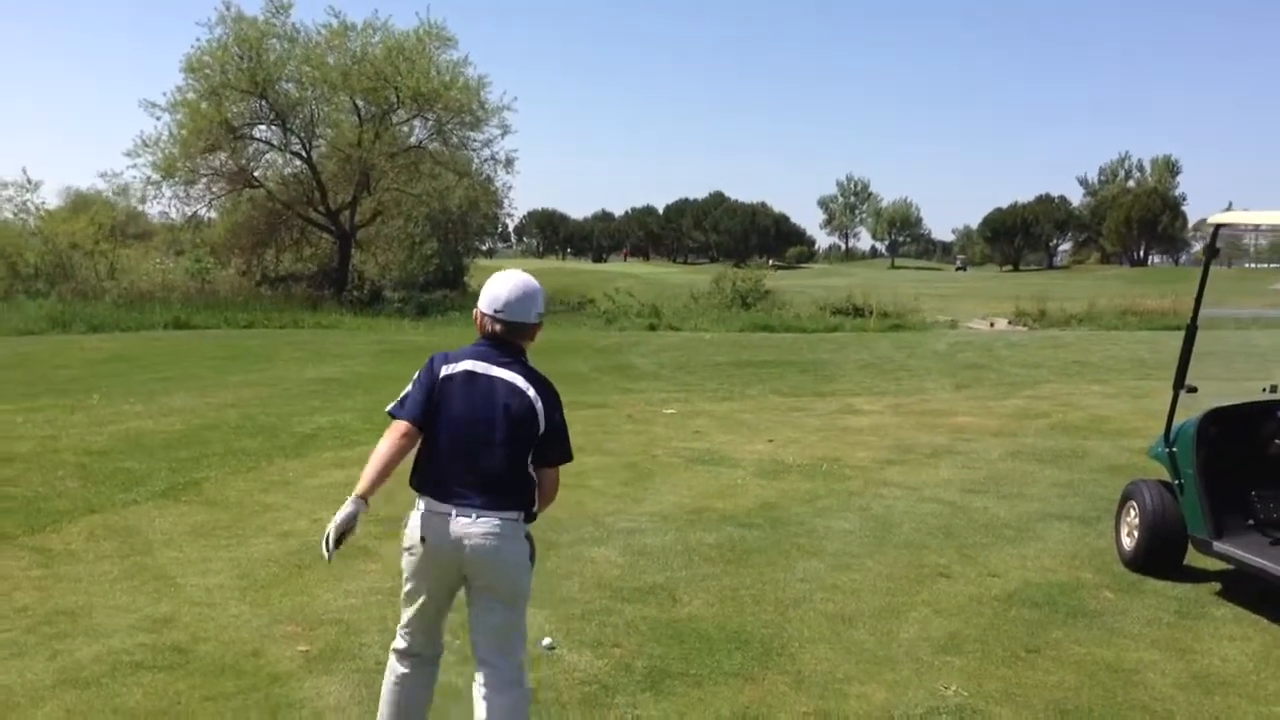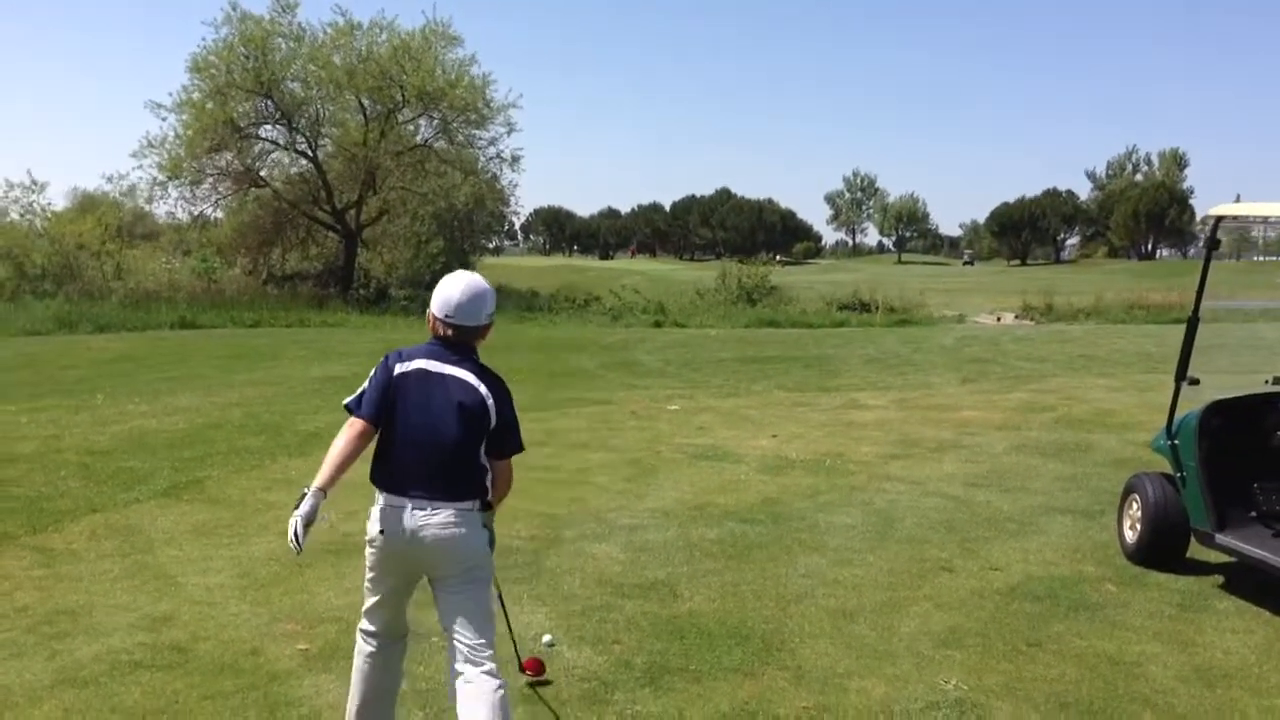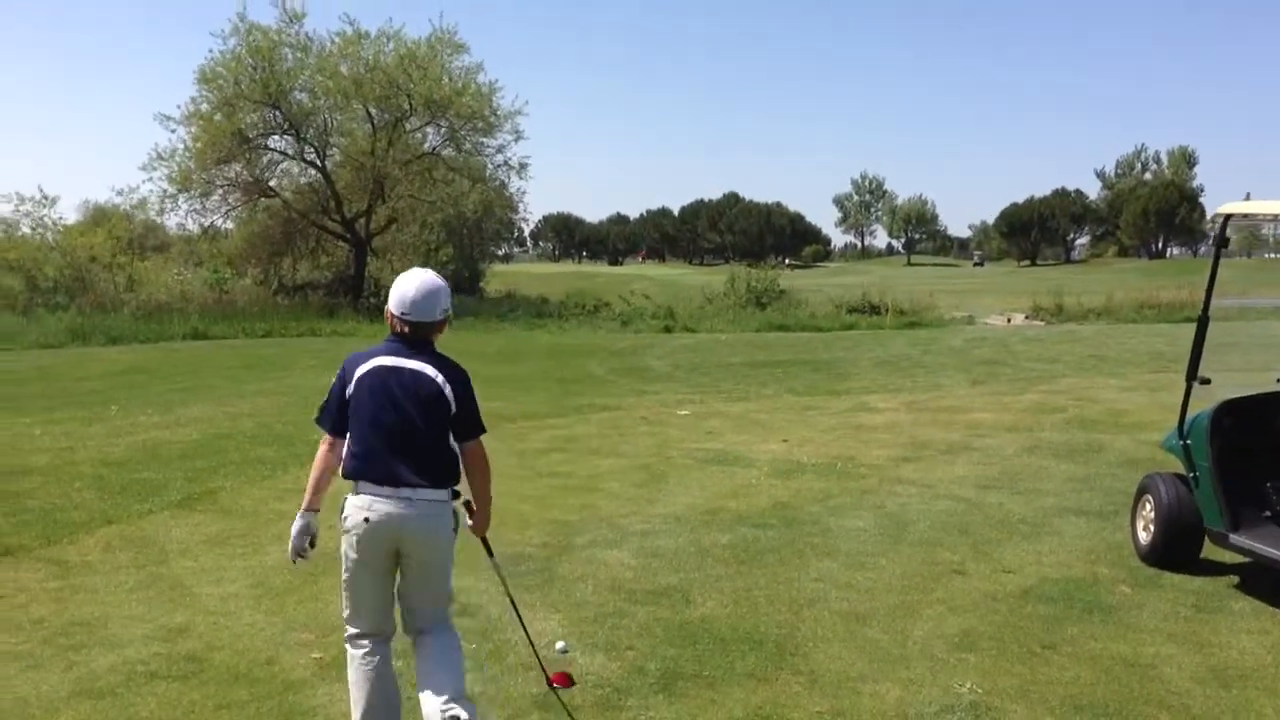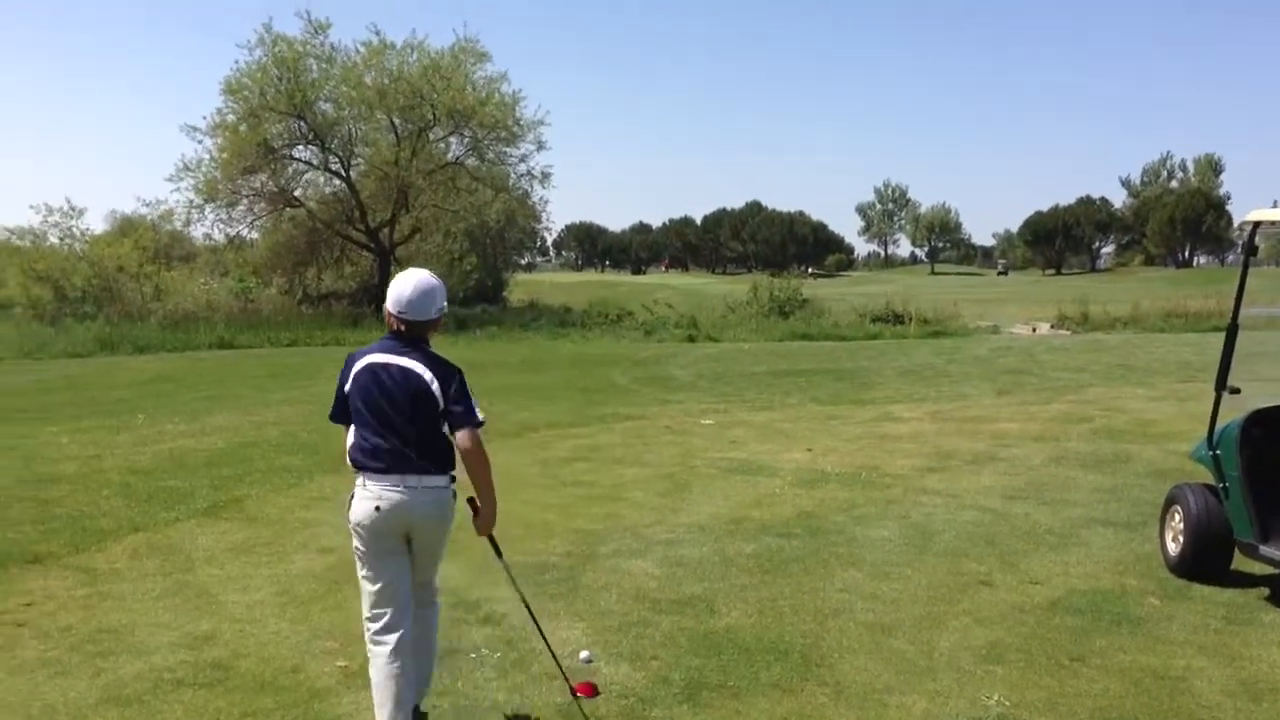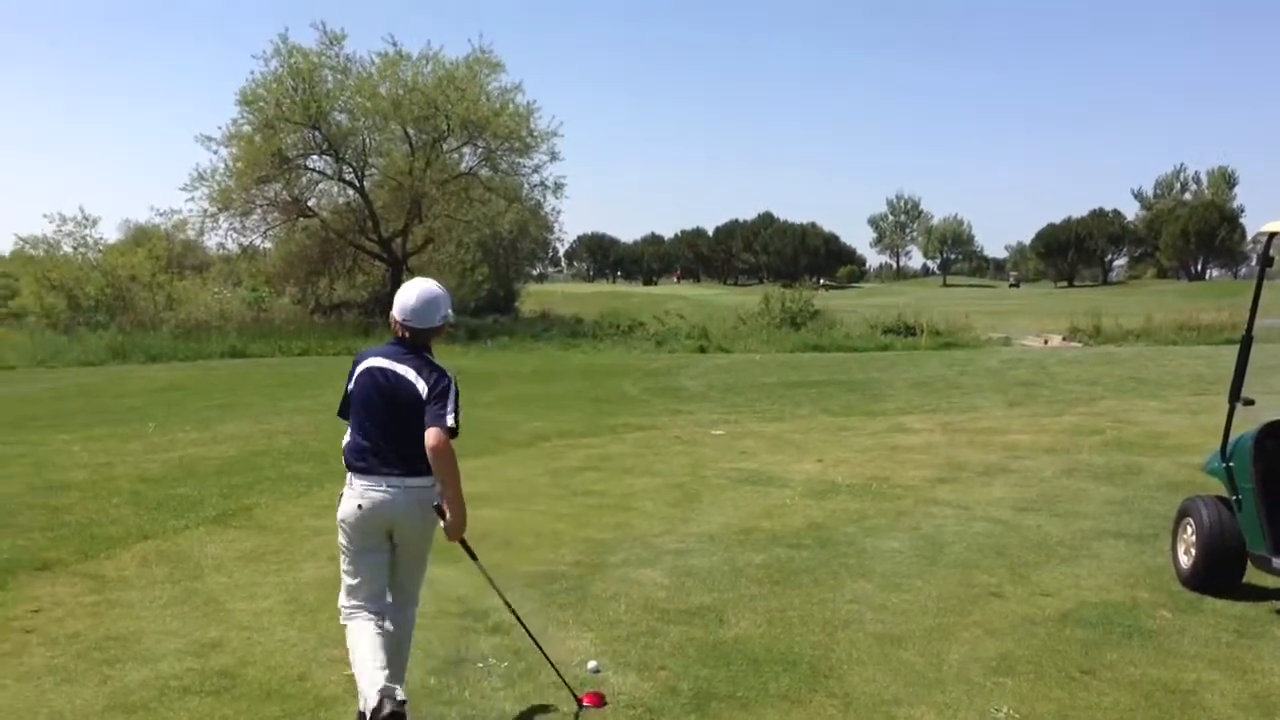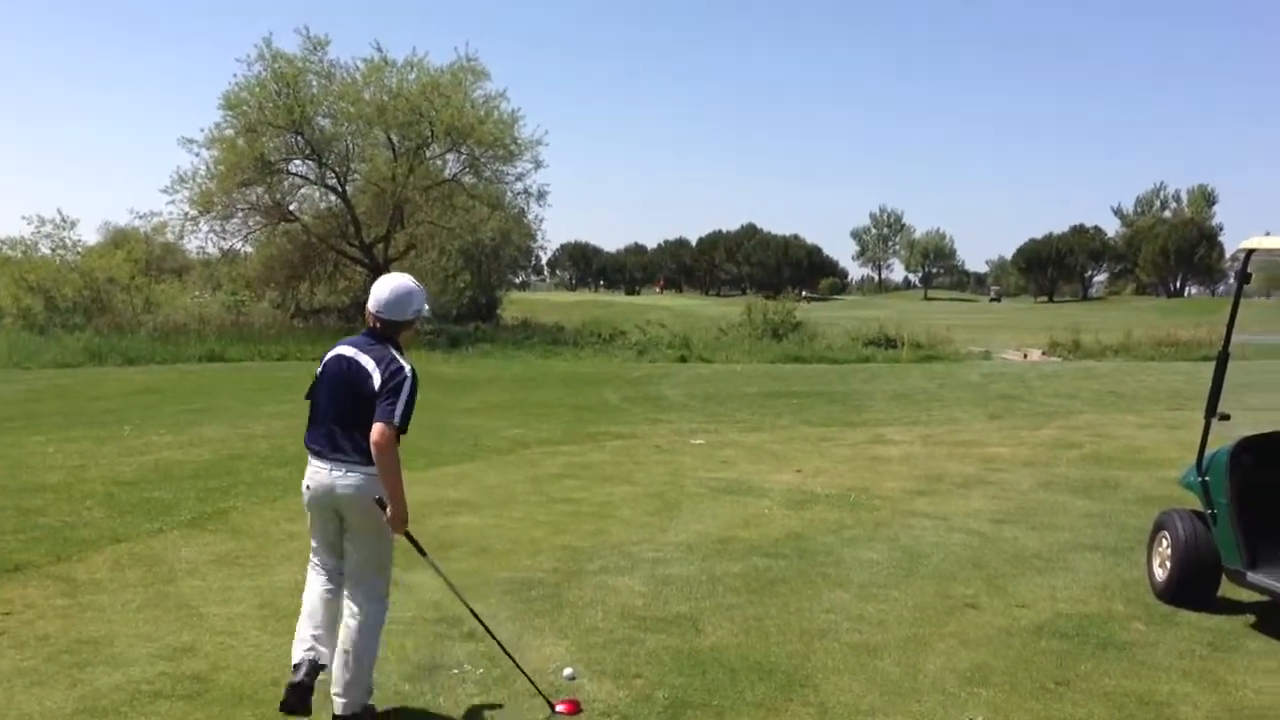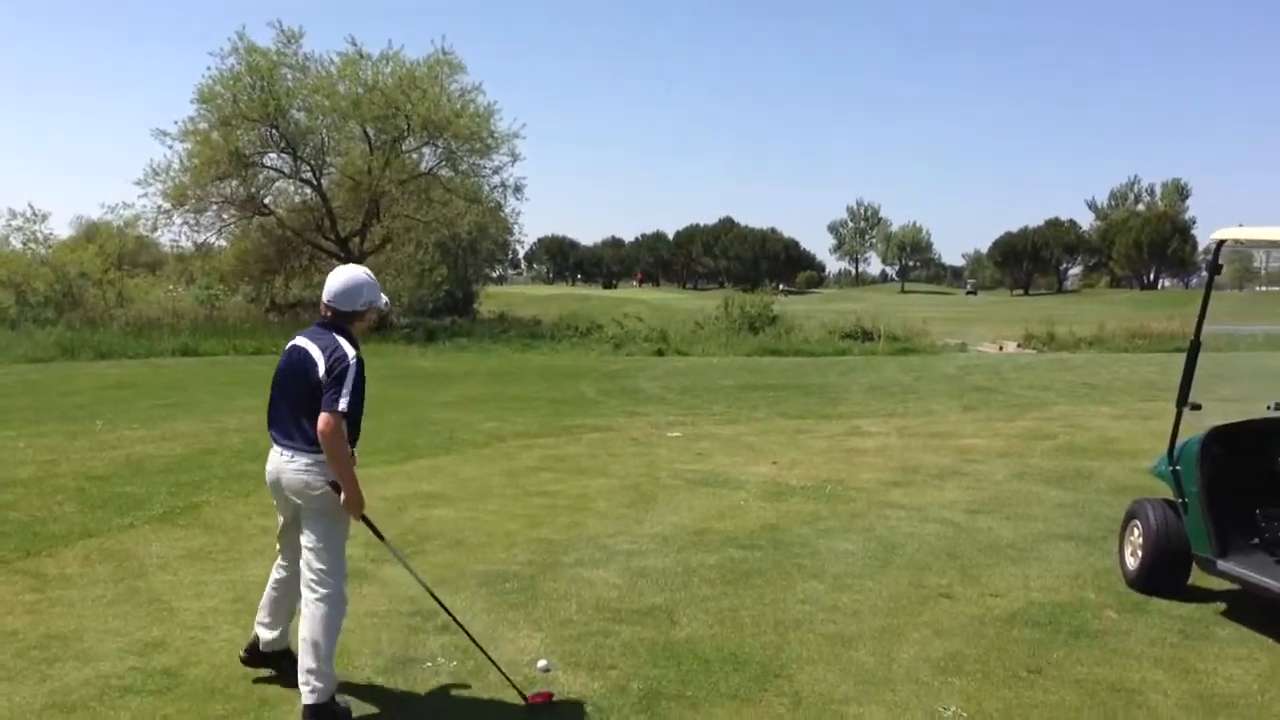
dt=0.2s
person 1, frame 1
left shoulder: (442, 368)
right shoulder: (540, 392)
left elbow: (401, 435)
right elbow: (548, 486)
left wrist: (356, 500)
left hip: (434, 526)
right hip: (501, 536)
left knee: (415, 650)
right knee: (501, 675)
person 1, frame 2
left shoulder: (395, 366)
right shoulder: (491, 387)
left elbow: (357, 431)
right elbow: (502, 476)
left wrist: (315, 493)
right wrist: (486, 509)
left hip: (393, 520)
right hip: (458, 527)
left knee: (380, 633)
right knee: (475, 660)
person 1, frame 3
left shoulder: (357, 367)
right shoulder: (451, 375)
left elbow: (331, 445)
right elbow: (473, 456)
left wrist: (308, 511)
right wrist: (483, 512)
left hip: (368, 509)
right hip: (432, 512)
left knee: (367, 635)
right knee: (431, 626)
person 1, frame 4
left shoulder: (357, 363)
right shoulder: (444, 373)
left elbow: (348, 431)
right elbow: (469, 444)
right wrist: (488, 506)
left hip: (376, 497)
right hip: (432, 498)
left knee: (386, 622)
right knee: (420, 599)
person 1, frame 5
left shoulder: (362, 365)
right shoulder: (436, 378)
right elbow: (437, 444)
right wrist: (456, 509)
left hip: (362, 496)
right hip: (416, 499)
left knee: (361, 608)
right knee: (401, 604)
person 1, frame 6
left shoulder: (335, 353)
right shoulder: (397, 370)
left elbow: (321, 412)
right elbow: (381, 440)
right wrist: (398, 503)
left hip: (320, 476)
right hip: (366, 485)
left knee: (324, 573)
right knee: (365, 596)
left ankle: (305, 665)
person 1, frame 7
left shoulder: (298, 342)
right shoulder: (346, 358)
right elbow: (329, 429)
right wrist: (352, 488)
left hip: (281, 461)
right hip: (317, 473)
left knee: (292, 559)
right knee: (323, 583)
left ankle: (266, 644)
